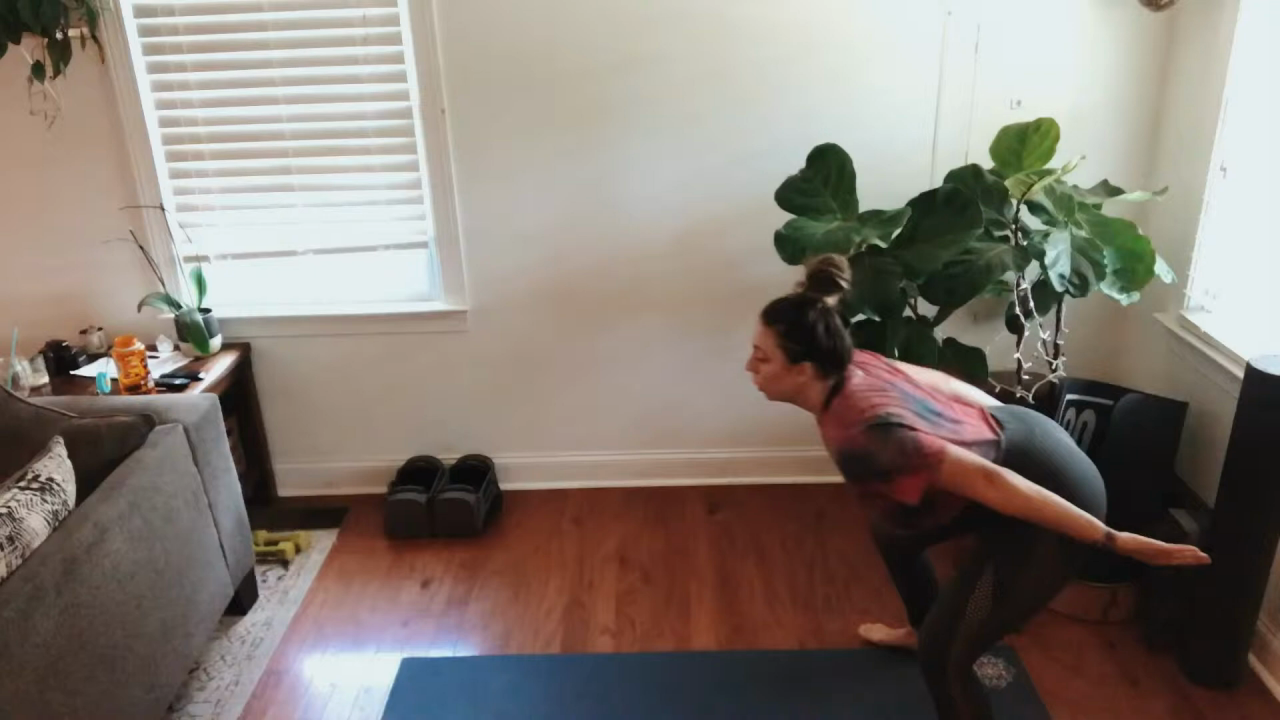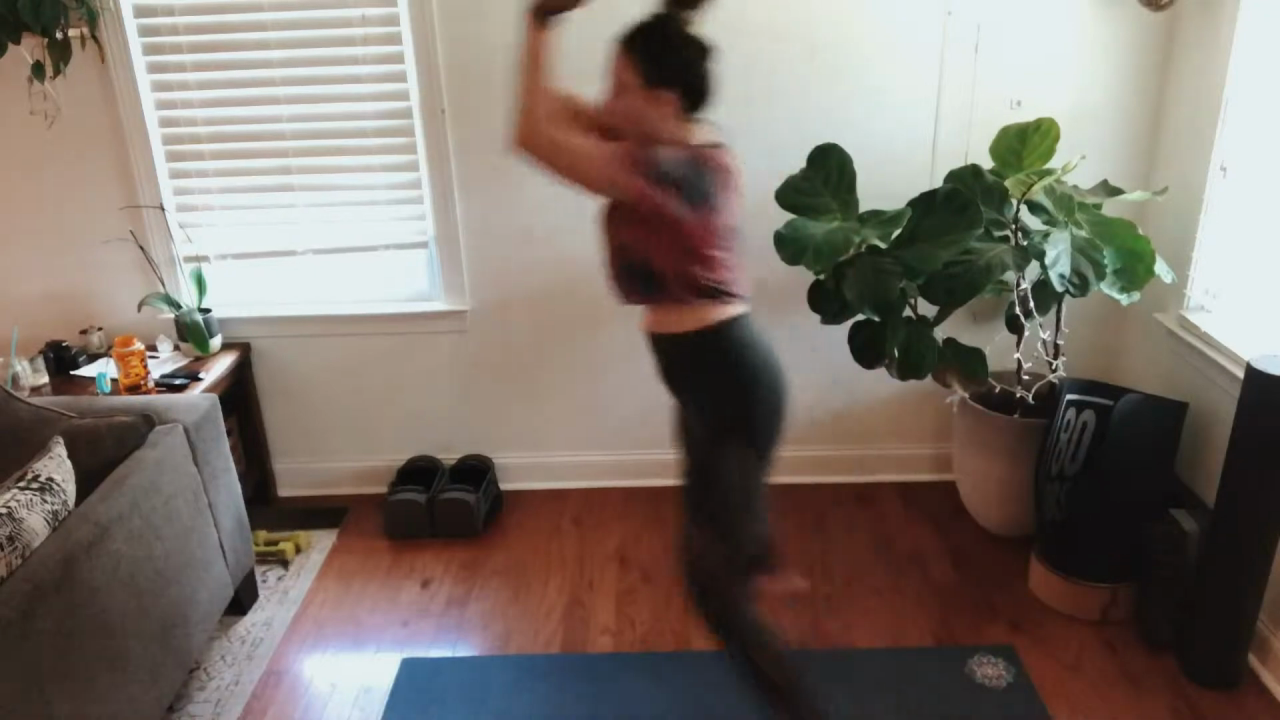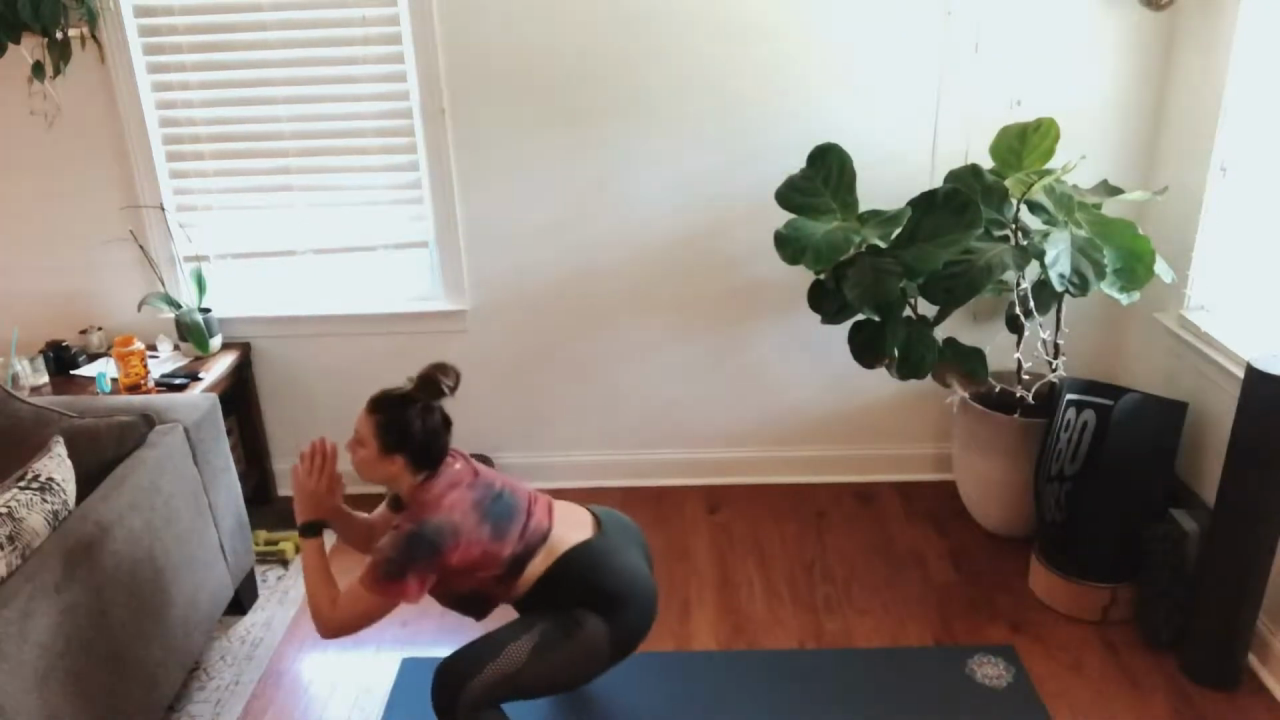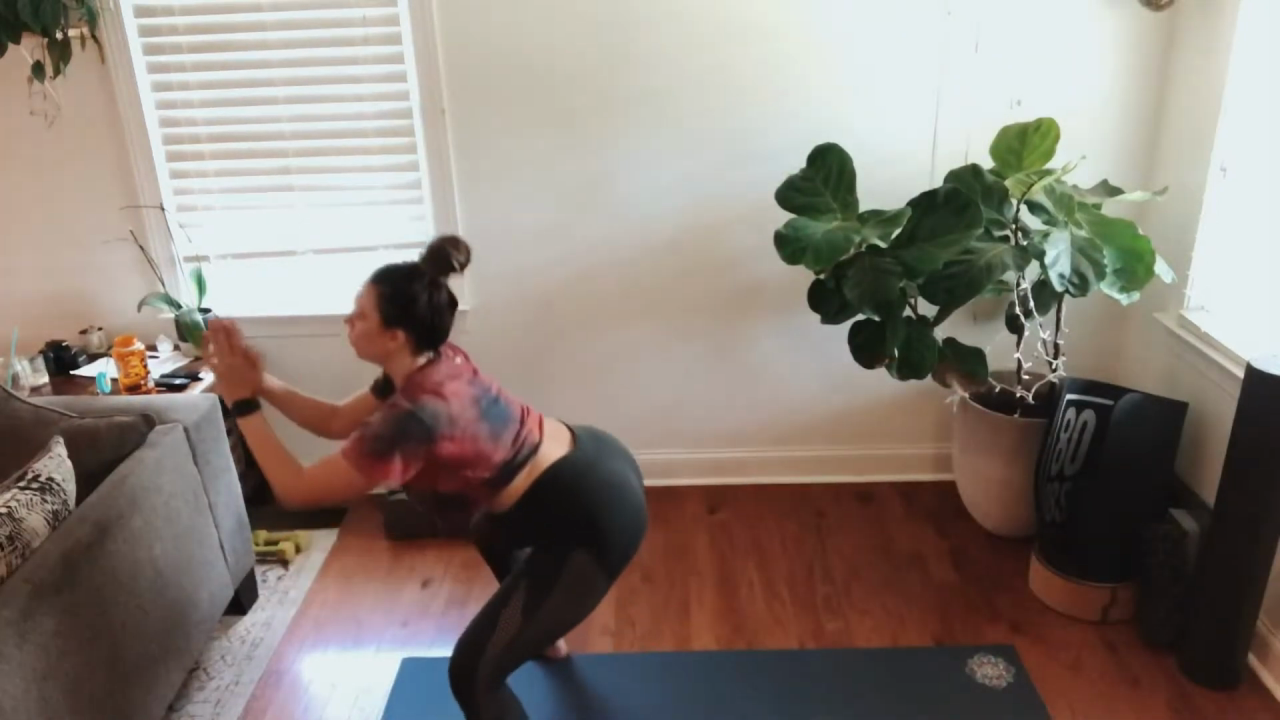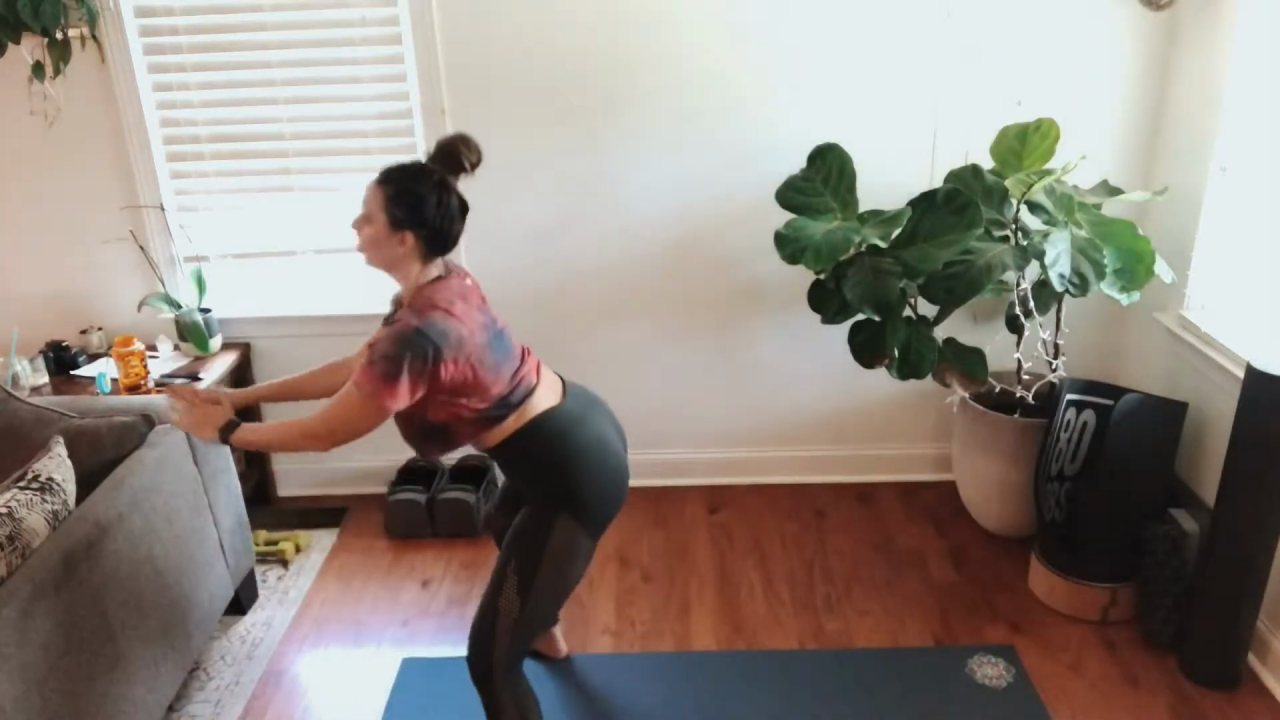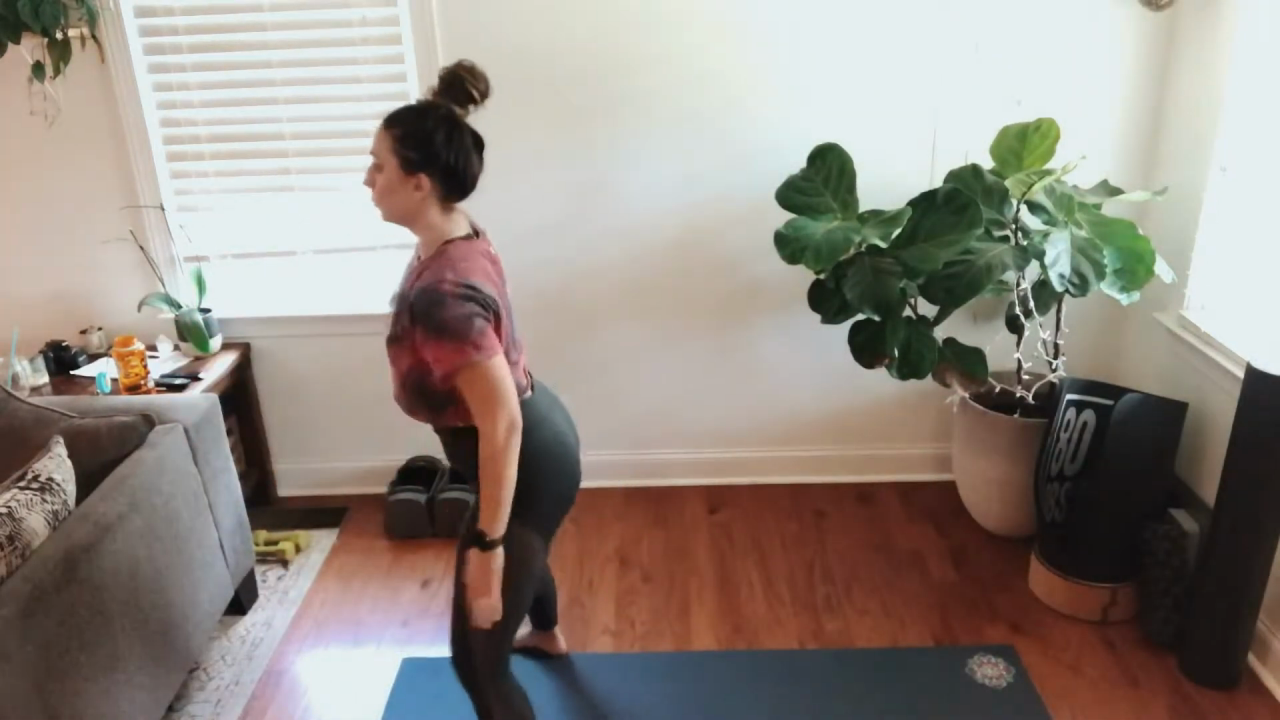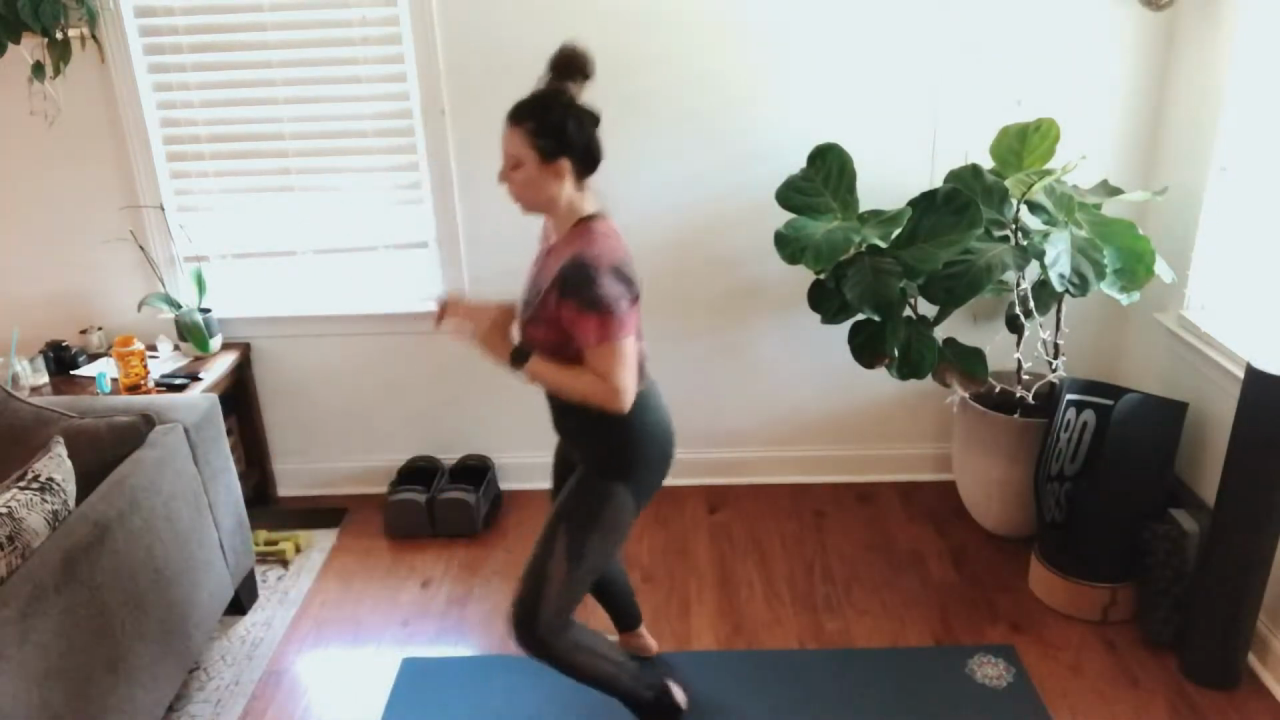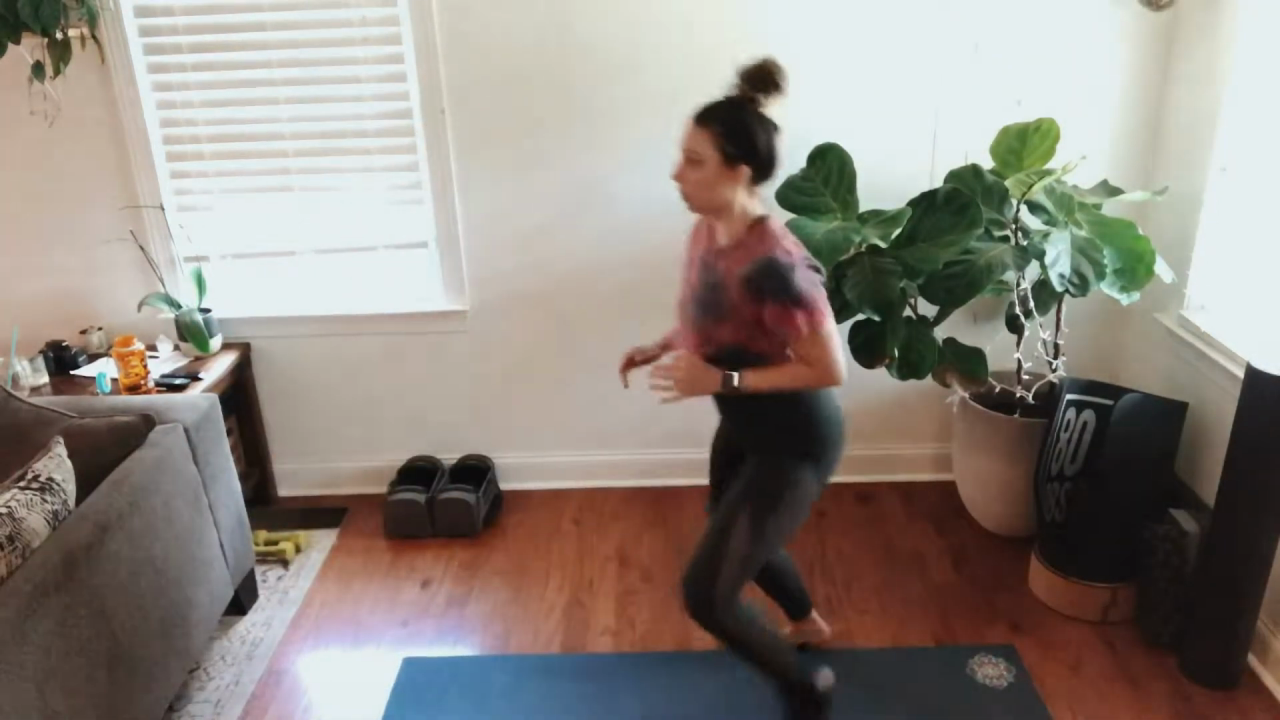
dt=0.7s
person 1, frame 1
left shoulder: (860, 435)
right shoulder: (854, 371)
left elbow: (990, 485)
right elbow: (941, 383)
left wrist: (1113, 539)
right wrist: (992, 412)
left hip: (1057, 494)
left knee: (944, 658)
right knee: (893, 530)
right ankle: (922, 631)
person 1, frame 2
left shoulder: (670, 171)
right shoulder: (682, 154)
left elbow: (535, 137)
right elbow: (555, 115)
left hip: (725, 382)
right hip: (724, 372)
left knee: (716, 592)
right knee: (722, 509)
right ankle: (754, 564)
person 1, frame 3
left shoulder: (422, 532)
right shoulder: (440, 470)
left elbow: (331, 620)
right elbow: (369, 537)
left wrist: (309, 524)
right wrist: (330, 509)
left hip: (612, 600)
right ankle: (549, 652)
person 1, frame 4
left shoulder: (413, 419)
right shoulder: (435, 363)
left elbow: (297, 489)
right elbow: (337, 420)
left wrist: (243, 405)
right wrist: (261, 382)
left hip: (595, 518)
right hip: (596, 461)
left knee: (473, 673)
right knee: (491, 535)
right ankle: (543, 629)
person 1, frame 5
left shoulder: (418, 333)
right shoulder: (441, 284)
left elbow: (329, 432)
right elbow: (357, 370)
left wrist: (230, 429)
right wrist: (243, 396)
left hip: (575, 472)
right hip: (580, 428)
left knee: (490, 658)
right knee: (508, 528)
right ankle: (545, 633)
person 1, frame 6
left shoulder: (441, 292)
right shoulder: (461, 240)
left elbow: (501, 425)
left wrist: (485, 544)
left hip: (529, 464)
right hip: (543, 432)
left knee: (476, 657)
right knee: (521, 552)
right ankle: (547, 634)
person 1, frame 7
left shoulder: (588, 266)
right shoulder: (568, 230)
left elbow: (614, 392)
left wrist: (512, 354)
right wrist: (500, 321)
left hip: (621, 449)
right hip: (590, 437)
left knee: (534, 622)
right knee: (572, 551)
right ankle: (633, 636)
person 1, frame 8
left shoulder: (774, 264)
right shoulder: (708, 230)
left elbow: (828, 368)
left wrist: (723, 380)
right wrist: (662, 347)
left hip: (795, 438)
right hip: (745, 426)
left knee: (707, 593)
right knee: (743, 540)
right ankle: (806, 623)
